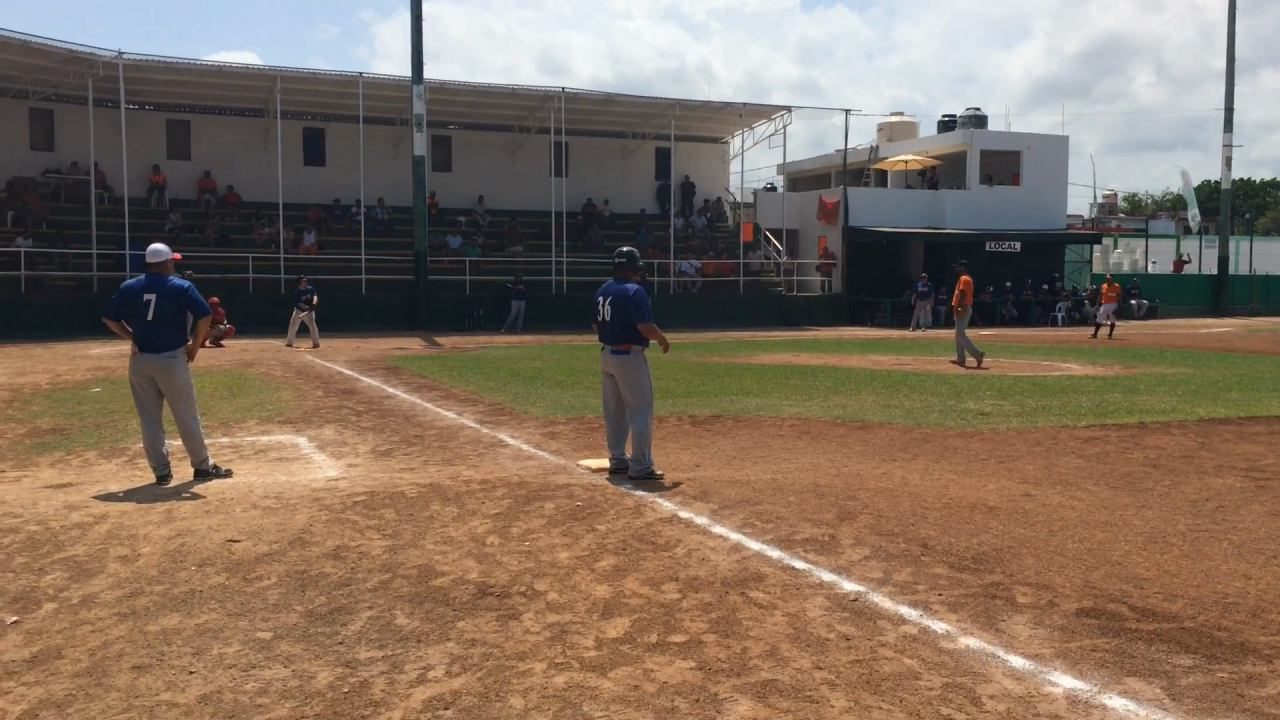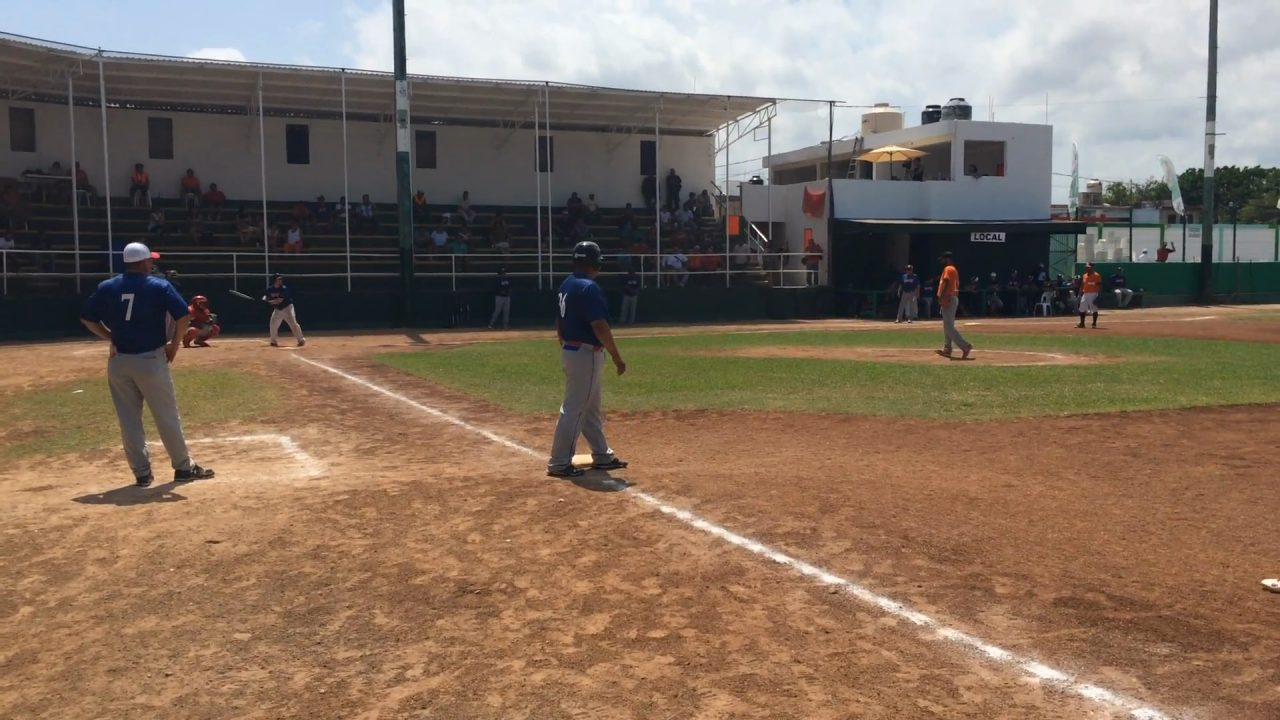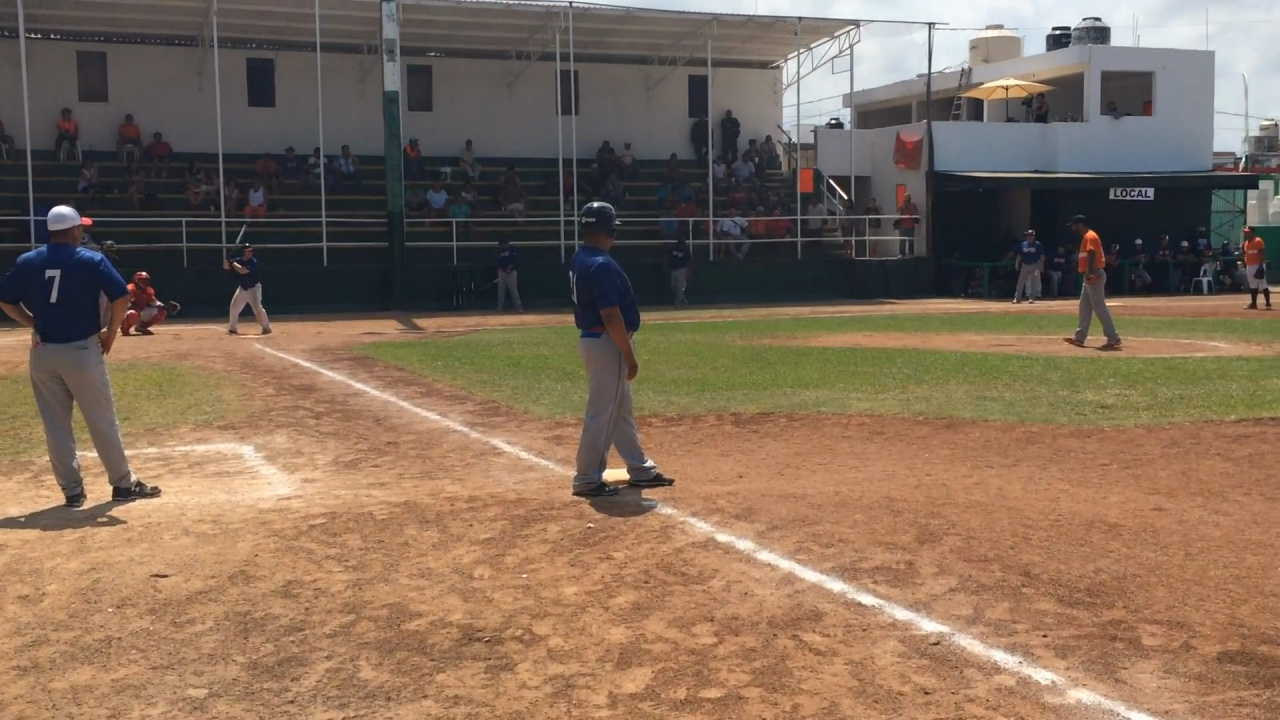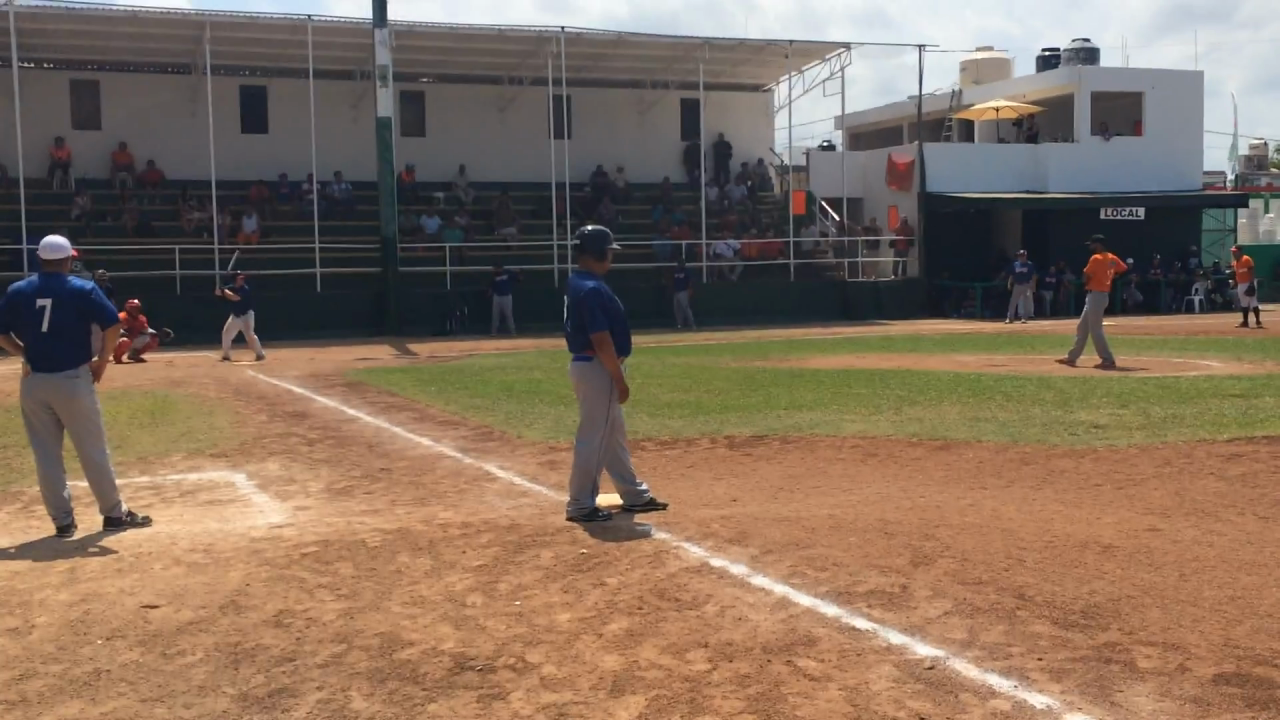
dt=1s
person 1, frame 1
left shoulder: (129, 287)
right shoulder: (181, 287)
left elbow: (109, 318)
right elbow: (205, 316)
left wrist: (132, 337)
right wrist: (195, 344)
left hip: (140, 361)
right hip: (171, 359)
left knee: (149, 419)
right knee: (187, 416)
left ankle: (161, 471)
right ankle: (202, 466)
person 1, frame 2
left shoulder: (107, 287)
right shoulder: (159, 286)
left elbow: (87, 319)
right elbow: (183, 316)
left wrist: (111, 338)
right wrist: (174, 343)
left hip: (119, 361)
right hip: (150, 359)
left knee: (129, 420)
right knee: (167, 417)
left ankle: (141, 472)
right ankle: (183, 467)
person 1, frame 3
left shoulder: (27, 262)
right shoulder: (91, 260)
right elbow: (121, 296)
left wrist: (34, 324)
right wrist: (110, 331)
left hip: (43, 353)
right hip: (82, 351)
left knee: (55, 426)
right knee: (102, 421)
left ankle: (72, 490)
right ankle: (123, 484)
person 1, frame 4
right shoulder: (83, 289)
right elbow: (113, 325)
left wrist: (25, 354)
right wrist: (102, 360)
left hip: (34, 382)
right hip: (73, 379)
left knee: (46, 455)
right knee: (93, 450)
left ankle: (63, 520)
right ankle: (114, 513)
person 2, frame 1
left shoulder: (603, 290)
right shoulder: (634, 291)
left elbow: (596, 324)
right elbow: (645, 326)
right wrist: (663, 339)
left hip: (607, 355)
right hip: (630, 356)
left knee: (614, 411)
right knee: (640, 411)
left ankle: (618, 460)
right ankle: (640, 467)
person 2, frame 2
left shoulder: (567, 285)
right shoulder: (589, 288)
left elbow: (560, 323)
right elbow: (600, 326)
left wrist: (565, 351)
right wrist: (616, 356)
left hip: (571, 350)
right hip: (586, 353)
left knee: (591, 408)
right knee: (574, 409)
left ankle: (602, 456)
right ankle: (559, 462)
person 2, frame 3
left shoulder: (582, 259)
right shoulder: (601, 264)
right elbow: (611, 315)
right wrist: (629, 354)
left hip: (595, 339)
right hip: (606, 343)
left knee: (621, 410)
right knee: (602, 413)
left ankle: (641, 470)
right ankle: (587, 480)
person 2, frame 4
left shoulder: (581, 282)
right shoulder: (591, 289)
right elbow: (601, 341)
right wrist: (619, 379)
left hip: (592, 366)
right hip: (596, 369)
left knee: (614, 434)
right knee: (593, 437)
left ankle: (634, 494)
right ankle: (580, 505)
